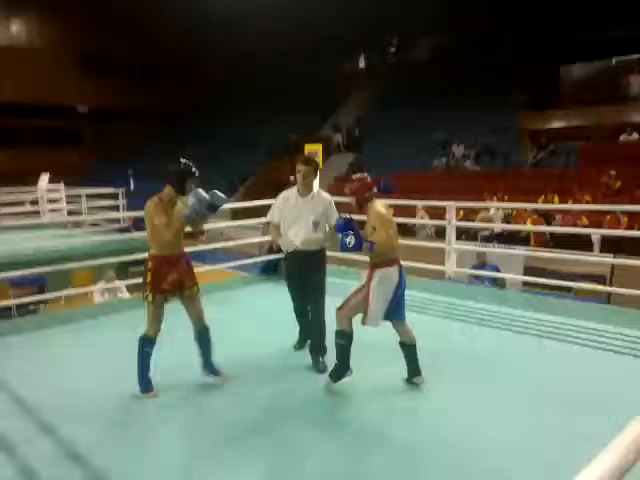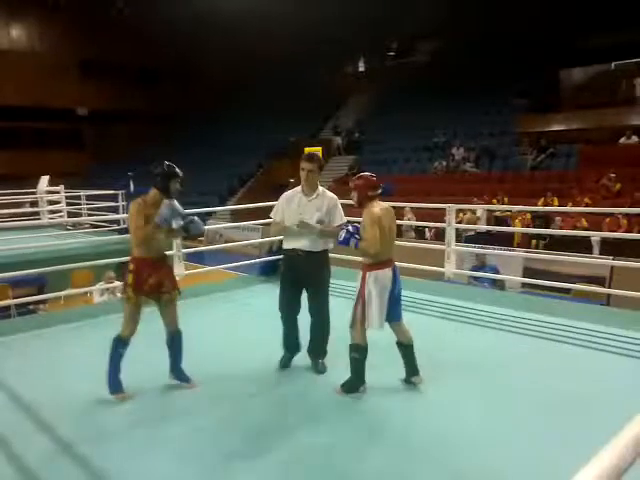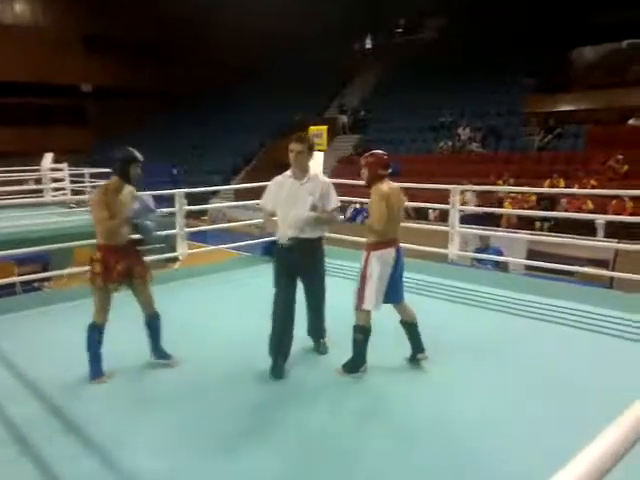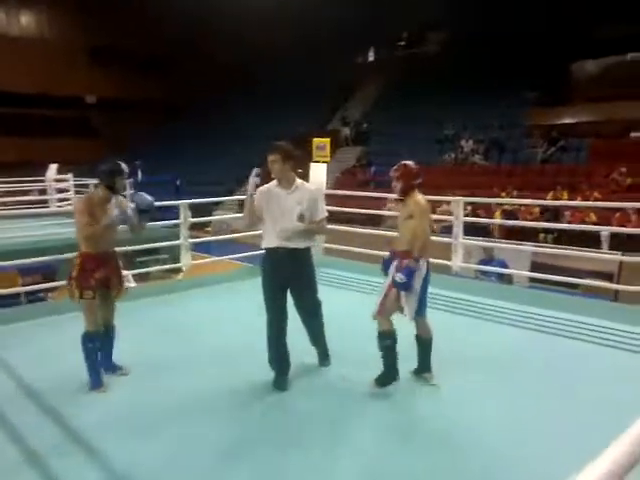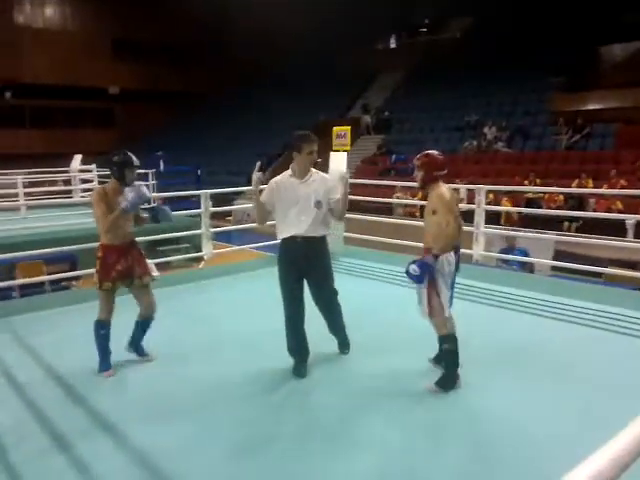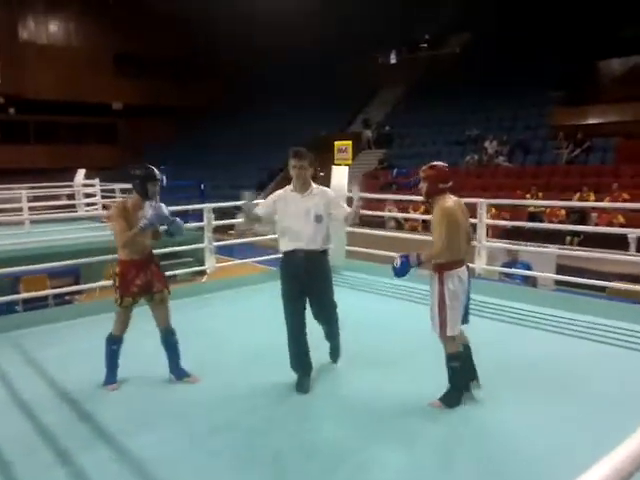
dt=0.4s
person 1, frame 1
left shoulder: (325, 200)
right shoulder: (283, 199)
left elbow: (334, 229)
right elbow: (273, 228)
left wrist: (319, 238)
right wrist: (281, 242)
left hip: (315, 256)
right hip: (292, 256)
left knee: (316, 305)
right knee: (298, 301)
left ankle: (318, 353)
right ankle: (305, 333)
person 1, frame 2
left shoulder: (329, 200)
right shoulder: (287, 197)
left elbow: (338, 231)
right elbow: (275, 229)
left wrist: (315, 229)
right wrist: (290, 226)
left hip: (317, 258)
right hip: (291, 257)
left knee: (319, 310)
right knee: (287, 308)
left ankle: (317, 355)
right ankle: (291, 349)
person 1, frame 3
left shoulder: (322, 183)
right shoulder: (277, 183)
left elbow: (333, 216)
right elbow: (267, 217)
left wrist: (312, 218)
right wrist: (279, 233)
left hip: (311, 246)
right hip: (285, 247)
left knee: (315, 295)
right knee: (282, 303)
left ankle: (317, 336)
right ankle: (278, 357)
person 1, frame 4
left shoulder: (310, 192)
right shoulder: (264, 192)
left elbow: (322, 226)
right elbow: (249, 222)
left wrist: (299, 228)
right wrist: (250, 192)
left hip: (300, 257)
right hip: (273, 258)
left knee: (310, 309)
right knee: (275, 317)
left ankle: (322, 349)
right ankle: (281, 370)
person 1, frame 5
left shoulder: (325, 182)
right shoulder: (277, 184)
left elbow: (339, 216)
right elbow: (260, 219)
left wrist: (345, 192)
right wrist: (255, 190)
left hip: (316, 246)
right hip: (289, 248)
left knee: (327, 299)
right knee: (292, 306)
left ankle: (342, 337)
right ankle: (300, 357)
person 1, frame 6
left shoulder: (325, 196)
right shoulder: (279, 197)
left elbow: (349, 218)
right elbow: (253, 219)
left wrist: (357, 205)
right wrist: (248, 209)
left hip: (317, 260)
right hip: (291, 262)
left knee: (326, 310)
right knee: (294, 320)
left ankle: (334, 344)
right ankle: (303, 372)
person 2, frame 1
left shoulder: (183, 201)
right shoulder: (155, 205)
left elbow: (198, 226)
right elbow: (168, 236)
left wrist: (209, 209)
right wrist: (188, 214)
left hip: (181, 263)
right hip: (160, 267)
left knee: (199, 320)
right knee: (154, 328)
left ankle: (208, 364)
right ankle: (144, 380)
person 2, frame 2
left shoulder: (166, 205)
right shoulder: (139, 206)
right elbow: (138, 240)
left wrist: (186, 228)
right wrist: (159, 221)
left hip: (162, 266)
right hip: (140, 269)
left knee: (173, 326)
right knee: (129, 329)
left ankle: (176, 370)
right ankle: (114, 381)
person 2, frame 3
left shoulder: (129, 191)
right shoulder: (100, 195)
right elbow: (104, 230)
left wrist: (138, 226)
right wrist: (130, 216)
left hip: (129, 252)
right hip: (107, 256)
left knee: (150, 307)
right knee: (101, 315)
left ankle: (157, 350)
right ankle: (95, 366)
person 2, frame 4
left shoulder: (119, 202)
right shoulder: (85, 202)
left elbow: (137, 230)
right elbow: (84, 236)
left wrist: (142, 212)
right wrist: (109, 221)
left hip: (110, 261)
right hip: (88, 264)
left knee: (108, 319)
right knee: (93, 323)
left ankle: (106, 362)
right ankle: (95, 375)
person 2, frame 5
left shoulder: (131, 192)
right shoulder: (100, 194)
right elbow: (106, 226)
left wrist: (154, 217)
right wrist: (126, 206)
left hip: (132, 252)
right hip: (110, 255)
left knee: (149, 308)
right knee: (106, 313)
left ankle: (135, 344)
right ankle: (104, 360)
person 2, frame 6
left shoulder: (152, 206)
right shoulder: (120, 209)
right elbow: (123, 241)
left wrist: (171, 230)
right wrist: (146, 223)
left hip: (151, 266)
right hip: (129, 270)
left knee: (165, 324)
right knee: (120, 327)
left ankle: (176, 368)
right ankle: (111, 374)
person 3, frame 1
left shoulder: (377, 212)
right shoulder: (378, 209)
left elbow: (390, 245)
left wrist: (361, 244)
right wrist: (353, 231)
left hip: (382, 274)
right hip: (393, 271)
left knee: (344, 313)
right knee: (399, 323)
left ankle: (342, 367)
right ankle: (415, 373)
person 3, frame 2
left shoulder: (370, 213)
right shoulder: (387, 209)
left elbow: (372, 249)
left wrist: (351, 240)
right wrist: (359, 234)
left hip: (374, 274)
right hip: (390, 270)
left knee: (357, 326)
right knee: (396, 323)
left ankle: (357, 380)
right ankle: (413, 373)
person 3, frame 3
left shoulder: (379, 190)
right shoulder: (396, 189)
left elbow: (377, 224)
left wrist: (357, 217)
right wrist: (366, 214)
left hip: (379, 254)
right hip: (393, 250)
left knee: (362, 307)
right knee: (399, 303)
left ankle: (358, 361)
right ankle: (418, 351)
person 3, frame 4
left shoulder: (416, 203)
right shoulder: (411, 202)
left elbow: (424, 238)
left wrist: (411, 265)
right wrist: (394, 254)
left hip: (408, 265)
right hip: (409, 263)
left knee: (382, 315)
right knee: (419, 317)
left ankle: (390, 370)
right ankle: (425, 368)
person 3, frame 5
left shoulder: (439, 195)
right shoulder: (444, 191)
left elbow: (449, 233)
right elbow: (457, 227)
left wrist: (428, 258)
left hip: (439, 259)
right hip: (448, 256)
left knee: (438, 316)
right knee: (442, 313)
left ankle: (451, 374)
right ankle: (445, 357)
person 3, frame 6
left shoulder: (442, 207)
right shoulder: (457, 203)
left elbow: (438, 248)
right elbow: (468, 239)
left wrist: (413, 259)
left hip: (448, 274)
right hip: (460, 269)
left knee: (448, 335)
right knee: (455, 329)
left ankle: (455, 392)
right ankle: (470, 376)
